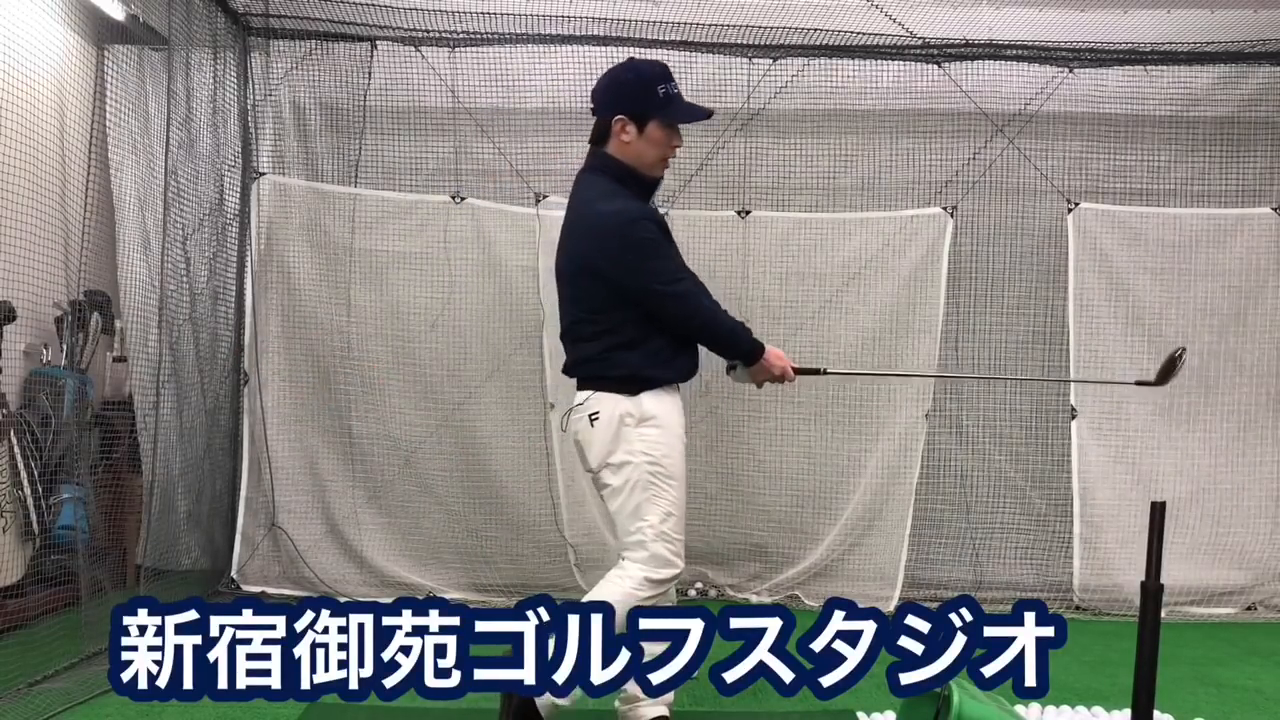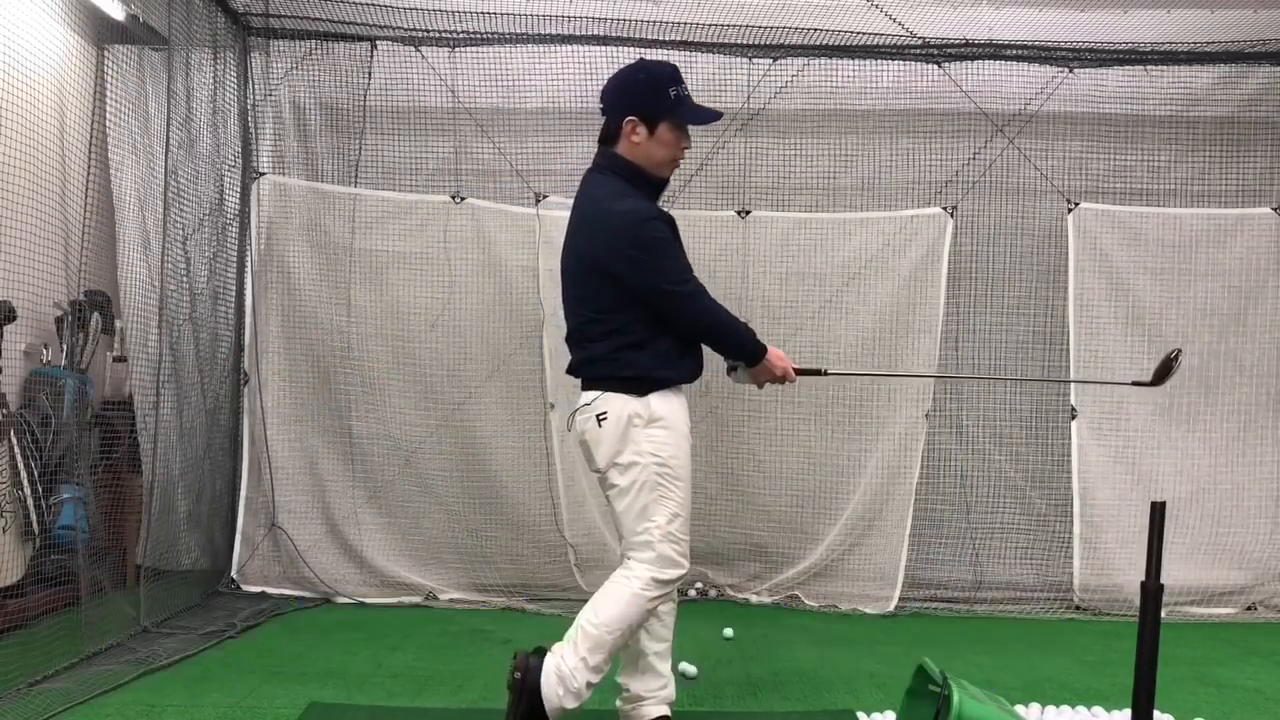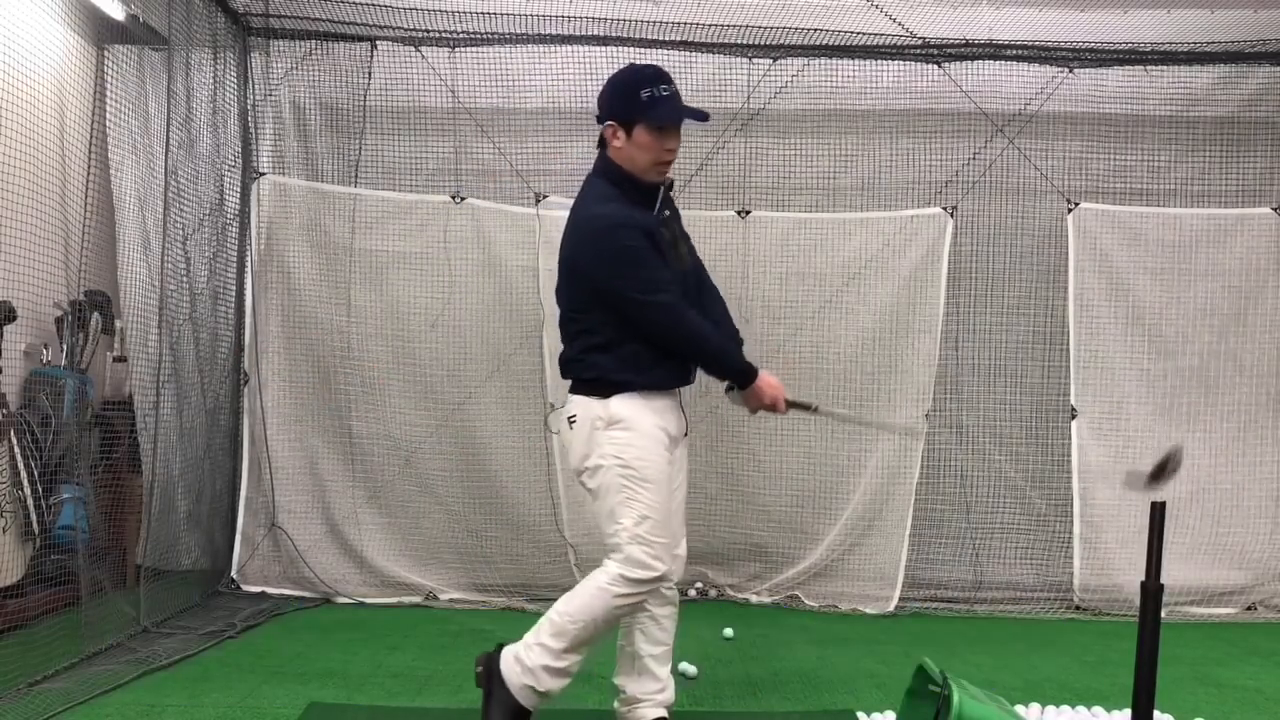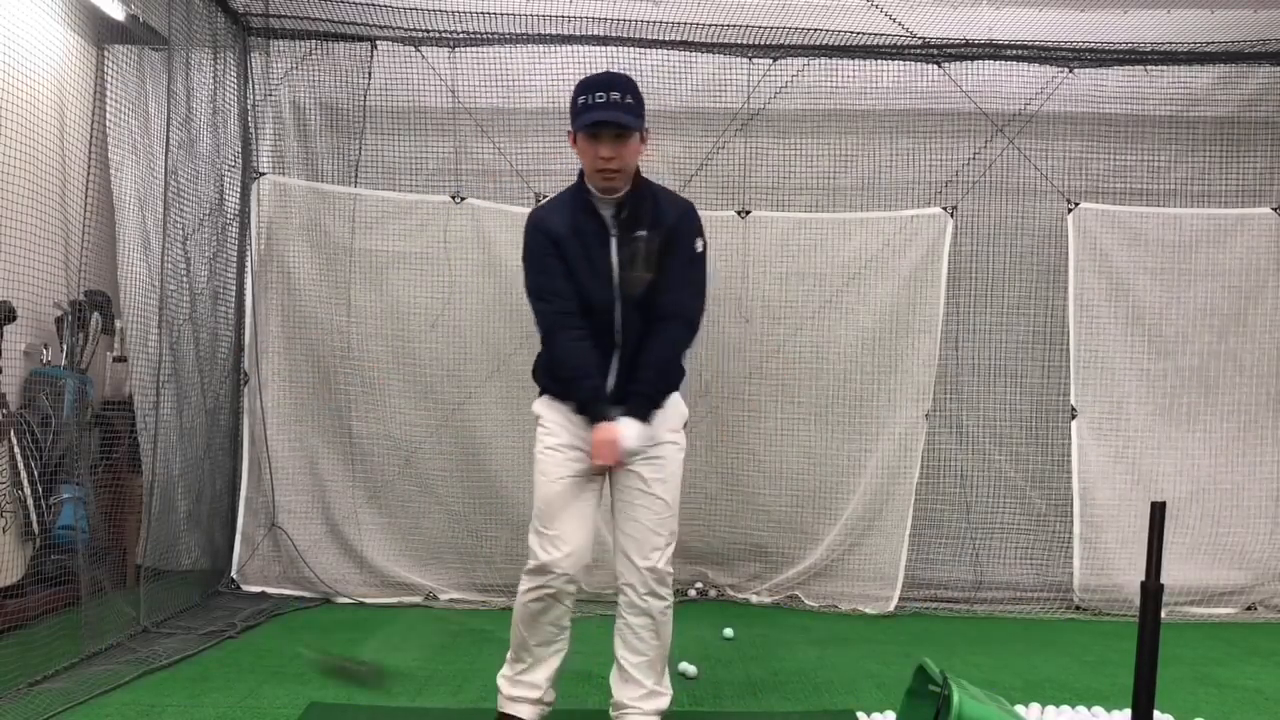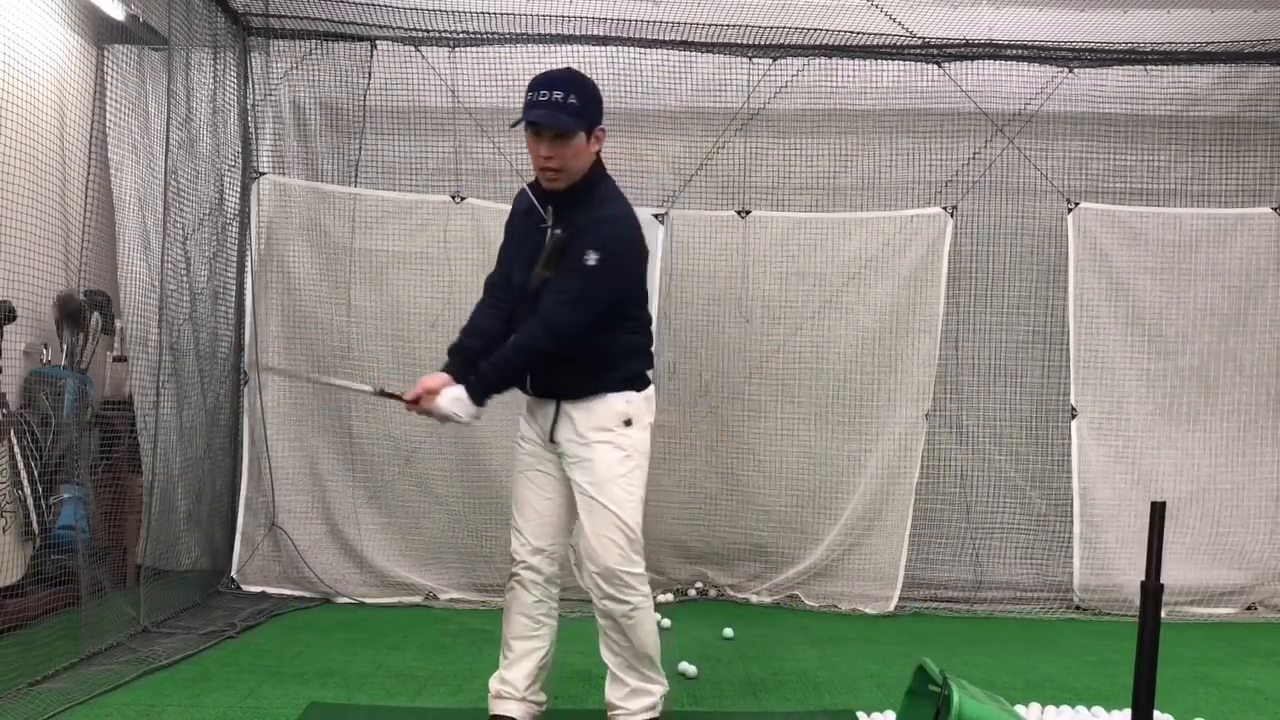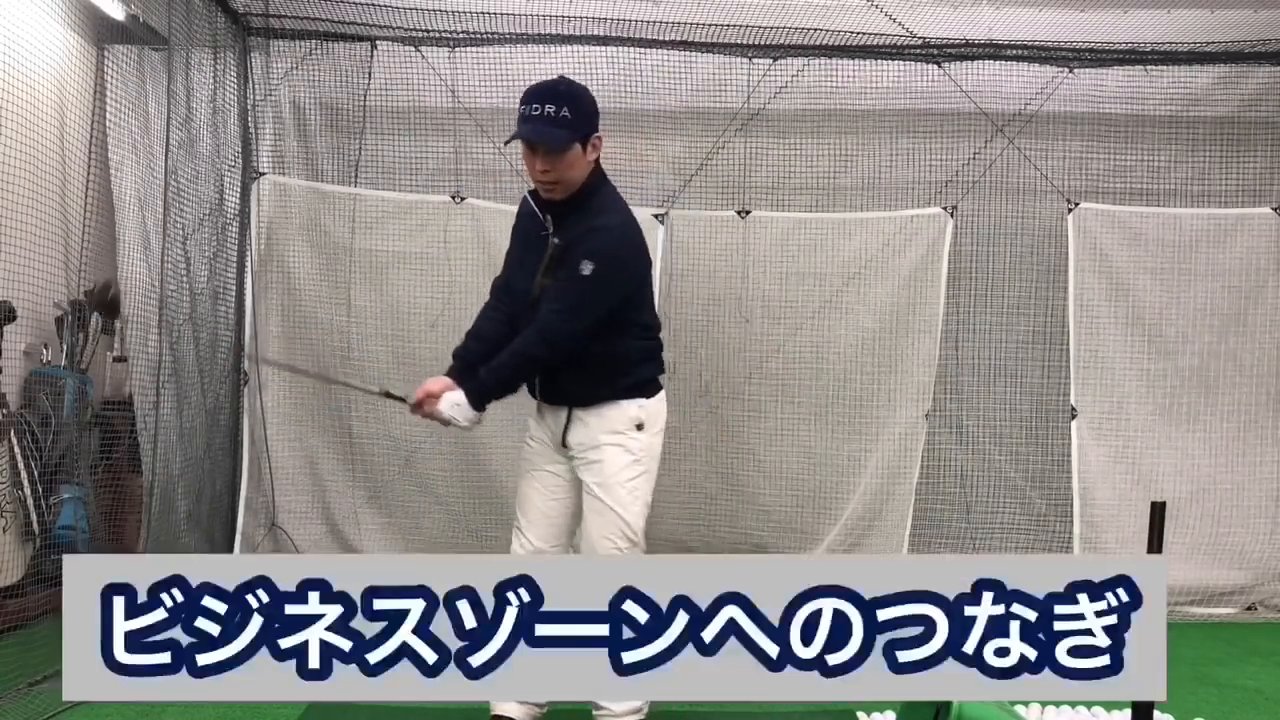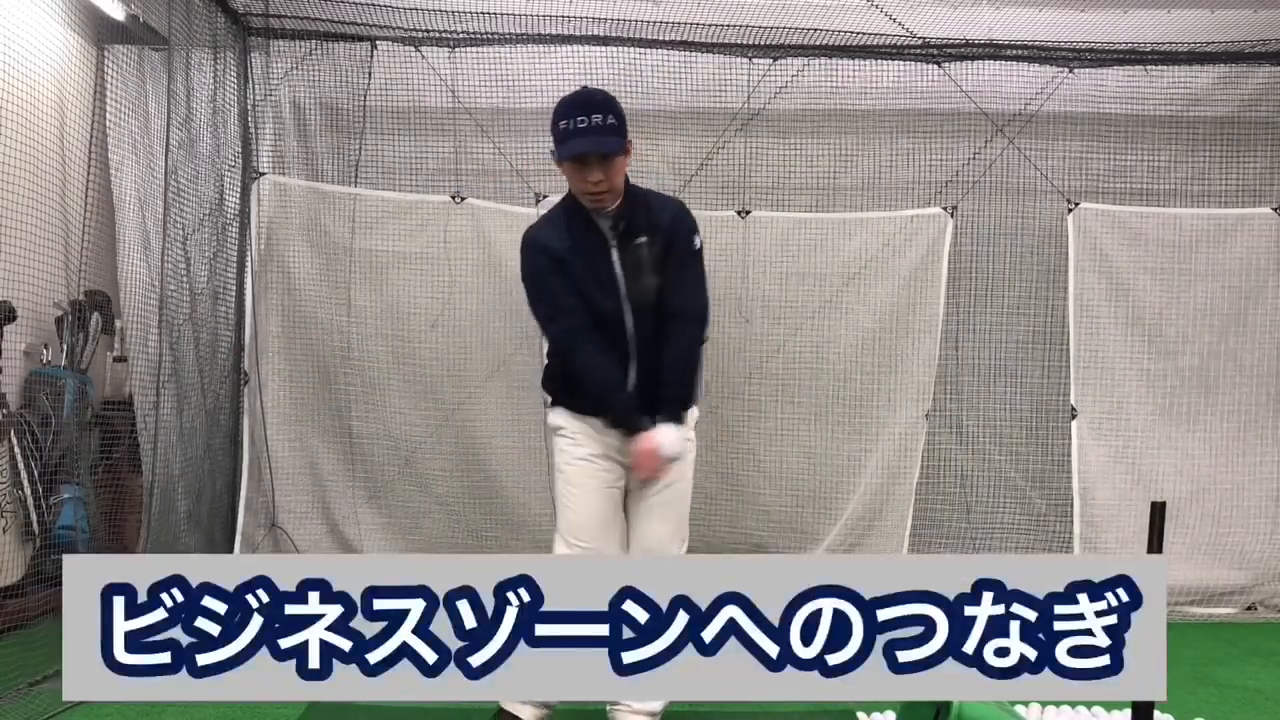
dt=0.3s
person 1, frame 1
left shoulder: (619, 197)
right shoulder: (614, 217)
left elbow: (683, 286)
right elbow: (680, 306)
left wrist: (744, 348)
right wrist: (754, 351)
left hip: (641, 403)
right hip: (632, 408)
left knee: (655, 562)
right knee: (653, 564)
person 1, frame 2
left shoulder: (615, 196)
right shoulder: (626, 217)
left elbow: (681, 293)
right elbow: (686, 305)
left wrist: (745, 350)
right wrist: (756, 352)
left hip: (639, 403)
right hip: (637, 409)
left knee: (658, 558)
right knee: (658, 562)
person 1, frame 3
left shoulder: (647, 203)
right shoulder: (605, 222)
left elbow: (697, 290)
right elbow: (667, 317)
left wrist: (736, 363)
right wrist: (746, 375)
left hip: (656, 406)
right hip: (617, 411)
left knee: (663, 565)
right knee: (639, 564)
person 1, frame 4
left shoulder: (676, 220)
right shoulder: (549, 224)
left elbow: (677, 328)
right elbow: (563, 332)
left wrist: (637, 420)
right wrist: (599, 419)
left hip: (652, 418)
right hip: (578, 416)
left knee: (648, 572)
right knee: (555, 565)
person 1, frame 5
left shoulder: (611, 224)
right shoulder: (528, 208)
left elbow: (553, 328)
right elbow: (501, 300)
left wrist: (470, 392)
right wrist: (454, 372)
left hip: (607, 411)
right hip: (539, 408)
left knee: (612, 567)
right knee: (532, 562)
person 1, frame 6
left shoulder: (611, 232)
right shoulder: (535, 213)
left elbow: (550, 334)
right elbow: (506, 306)
left wrist: (469, 393)
right wrist: (458, 376)
left hip: (620, 417)
right hip: (551, 414)
right knee: (531, 563)
person 1, frame 7
left shoulder: (670, 222)
right shoulder: (545, 242)
left elbow: (687, 330)
right elbow: (578, 346)
left wrist: (668, 424)
right wrist: (632, 429)
left hip: (666, 422)
right hip: (584, 423)
